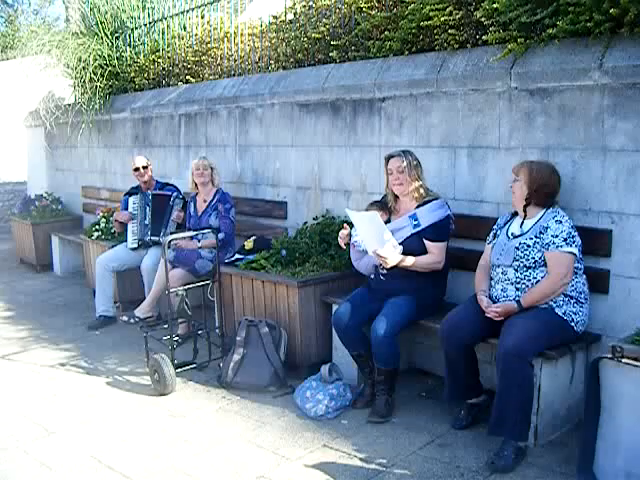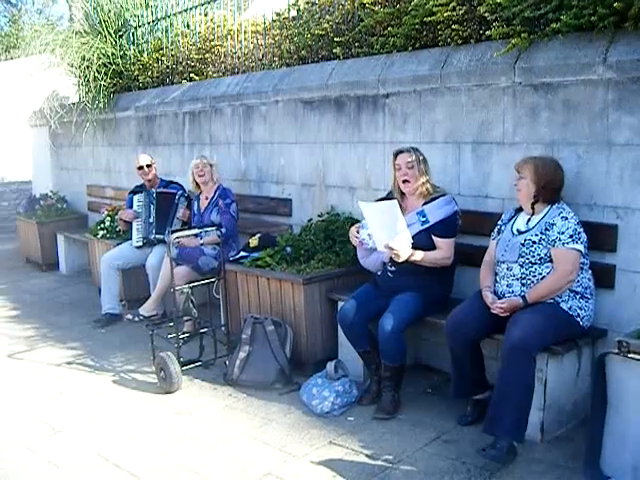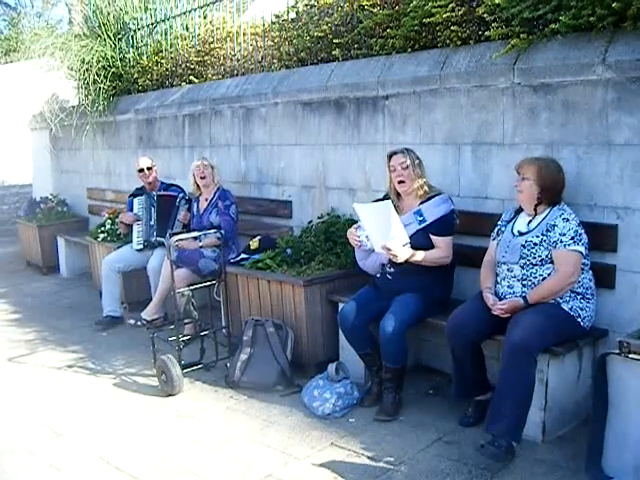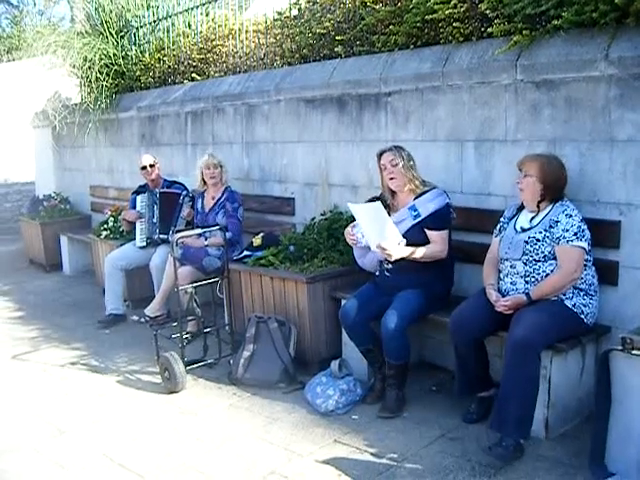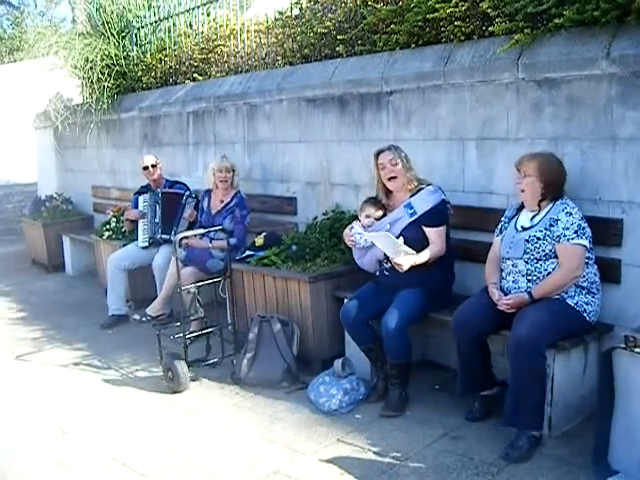
dt=0.3s
person 1, frame 1
left shoulder: (557, 223)
right shoulder: (505, 221)
left elbow: (560, 279)
right elbow: (485, 264)
left wrist: (516, 305)
right wrist: (483, 295)
left hip: (549, 308)
right hip: (499, 303)
left knee: (512, 348)
right knee: (452, 328)
left ankle: (515, 439)
right ankle: (474, 397)
person 1, frame 2
left shoulder: (562, 220)
right shoulder: (510, 217)
left elbow: (566, 275)
right elbow: (490, 260)
left wrist: (522, 301)
right wrist: (487, 291)
left hip: (555, 304)
right hip: (504, 299)
left knee: (517, 343)
right knee: (457, 324)
left ankle: (507, 436)
right ankle: (479, 393)
person 1, frame 3
left shoulder: (563, 221)
right shoulder: (509, 217)
left elbow: (567, 276)
right elbow: (489, 261)
left wrist: (523, 301)
right wrist: (488, 292)
left hip: (555, 305)
right hip: (504, 300)
left knee: (518, 343)
right knee: (458, 326)
left ankle: (504, 436)
right ankle: (481, 393)
person 1, frame 4
left shoulder: (566, 217)
right shoulder: (512, 214)
left elbow: (570, 272)
right elbow: (492, 257)
left wrist: (526, 298)
right wrist: (491, 289)
left hip: (559, 301)
right hip: (507, 296)
left knee: (521, 340)
right knee: (461, 322)
left ankle: (512, 434)
right ankle: (484, 390)
person 1, frame 5
left shoulder: (566, 214)
right shoulder: (512, 213)
left elbow: (571, 270)
right elbow: (494, 257)
left wrist: (528, 297)
right wrist: (494, 288)
left hip: (561, 299)
right hip: (509, 295)
left knee: (524, 339)
right knee: (463, 321)
left ankle: (530, 428)
right ankle: (487, 389)
person 2, frame 1
left shoulder: (432, 210)
right shoulder: (385, 205)
left elbow: (437, 261)
left wrist: (399, 260)
right wrist: (348, 235)
left hip: (417, 291)
right hip: (379, 285)
left knee: (381, 329)
right knee: (341, 318)
left ankle: (385, 393)
right ankle: (370, 380)
person 2, frame 2
left shoulder: (440, 206)
right shoulder: (391, 201)
left elbow: (446, 257)
right elbow: (372, 234)
left wrist: (411, 254)
right wrist: (357, 232)
left hip: (423, 286)
right hip: (385, 281)
left knee: (389, 326)
right knee: (347, 314)
left ankle: (391, 390)
right ankle: (376, 377)
person 2, frame 3
left shoulder: (436, 206)
right shoulder: (387, 203)
left elbow: (445, 255)
right elbow: (370, 237)
left wrist: (409, 254)
right wrist: (355, 234)
left hip: (423, 288)
right hip: (385, 283)
left knee: (390, 327)
right knee: (347, 317)
left ankle: (393, 392)
right ankle: (377, 379)
person 2, frame 4
left shoulder: (431, 200)
right shoulder: (384, 201)
left elbow: (441, 250)
left wrist: (404, 252)
right wrist: (354, 233)
left hip: (424, 284)
right hip: (386, 280)
left knee: (391, 323)
right knee: (349, 314)
left ankle: (395, 388)
right ankle: (380, 374)
person 2, frame 5
left shoulder: (428, 198)
right shoulder: (382, 201)
left elbow: (439, 247)
left wrist: (413, 259)
right wrist: (351, 234)
left hip: (425, 282)
right hip: (387, 280)
left knee: (392, 323)
right knee: (349, 314)
left ankle: (399, 387)
right ankle: (383, 373)
person 3, frame 1
left shoulder: (222, 198)
right shoulder: (192, 201)
left elbow: (226, 236)
right elbow: (189, 231)
left wrist: (196, 244)
right wrist: (184, 242)
left hip: (217, 255)
right hip: (196, 253)
left knee: (169, 256)
right knee: (175, 275)
left ankle: (148, 307)
right ankle: (183, 326)
person 3, frame 2
left shoulder: (224, 194)
right shoulder: (197, 199)
left elbow: (228, 231)
right elbow: (195, 230)
left wrist: (199, 241)
right wrist: (187, 240)
left hip: (221, 252)
right hip: (201, 251)
left knee: (172, 254)
right knee: (179, 273)
left ankle: (153, 305)
right ankle: (189, 323)
person 3, frame 3
left shoulder: (224, 196)
right shoulder: (196, 201)
left elbow: (227, 233)
left wrist: (198, 244)
right wrist: (187, 242)
left hip: (221, 254)
right hip: (201, 252)
left knee: (172, 256)
right knee: (179, 275)
left ankle: (154, 309)
right ankle: (189, 326)
person 3, frame 4
left shoulder: (231, 197)
right shoulder: (200, 197)
left elbow: (234, 235)
right elbow: (197, 228)
left wrist: (203, 242)
right wrist: (191, 240)
left hip: (224, 253)
right hip: (204, 250)
left knee: (176, 255)
right knee: (183, 273)
left ankle: (158, 306)
right ankle: (193, 323)
person 3, frame 5
left shoulder: (239, 201)
right shoulder: (207, 196)
left elbow: (239, 241)
right elbow: (200, 227)
left wrist: (207, 244)
right wrist: (193, 240)
left hip: (226, 255)
right hip: (205, 250)
left knee: (180, 256)
right knee: (187, 273)
left ankle: (160, 305)
right ankle: (195, 323)
person 4, frame 1
left shoulder: (169, 190)
right shoulder: (130, 195)
left elbow: (185, 214)
right elbow: (119, 229)
left wrist: (181, 217)
right wrist: (117, 217)
left knee: (148, 265)
right knee: (102, 262)
right ankle: (105, 313)
person 4, frame 2
left shoulder: (173, 188)
right shoulder: (135, 194)
left elbow: (189, 212)
right elbow: (124, 227)
left wrist: (186, 215)
right wrist: (122, 215)
left knee: (153, 263)
right knee: (108, 260)
right ankle: (112, 310)
person 4, frame 3
left shoulder: (174, 191)
right shoulder: (135, 197)
right elbow: (125, 230)
left wrist: (187, 218)
right wrist: (122, 219)
left knee: (154, 266)
right knee: (109, 263)
right ankle: (113, 313)
person 4, frame 4
left shoulder: (176, 188)
right shoulder: (138, 194)
right elbow: (128, 228)
right wrist: (125, 215)
left knee: (157, 263)
right knee: (112, 260)
right ankle: (115, 311)
person 4, frame 5
left shoulder: (178, 188)
right shoulder: (140, 194)
left elbow: (195, 211)
right elbow: (129, 227)
left wrist: (193, 215)
right wrist: (128, 215)
left knee: (159, 263)
right knee: (114, 261)
right ankle: (118, 311)
